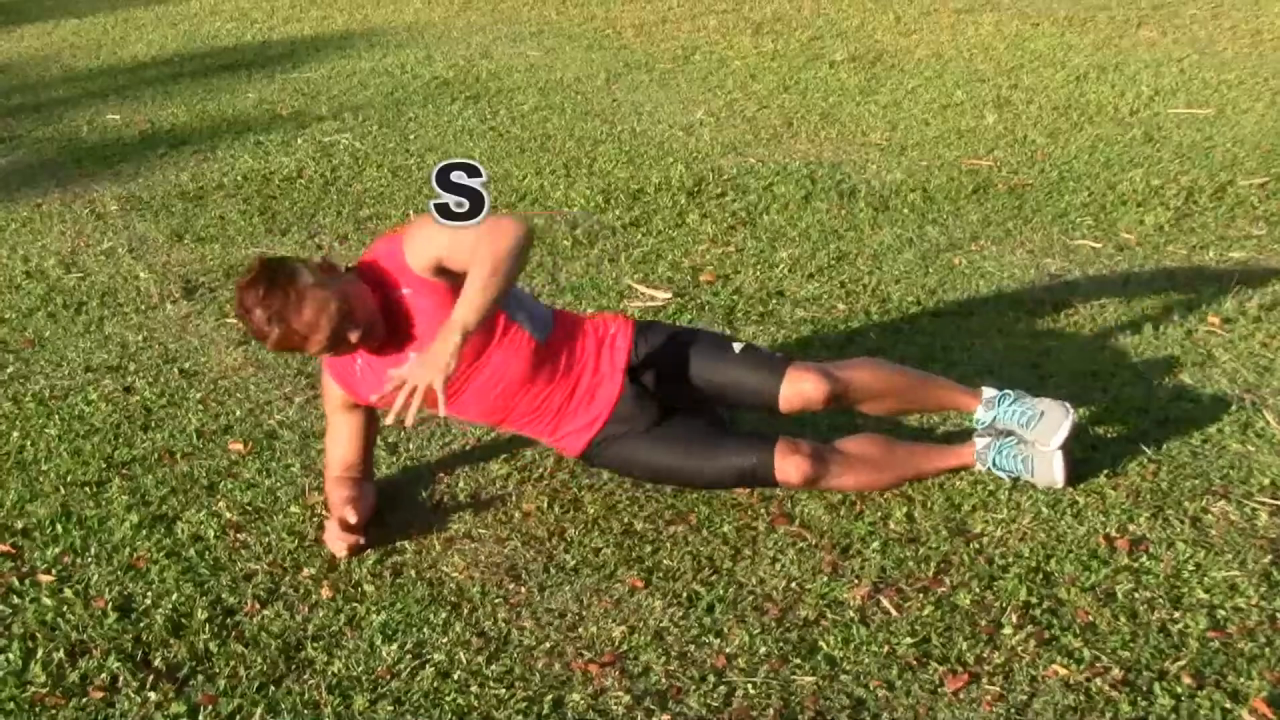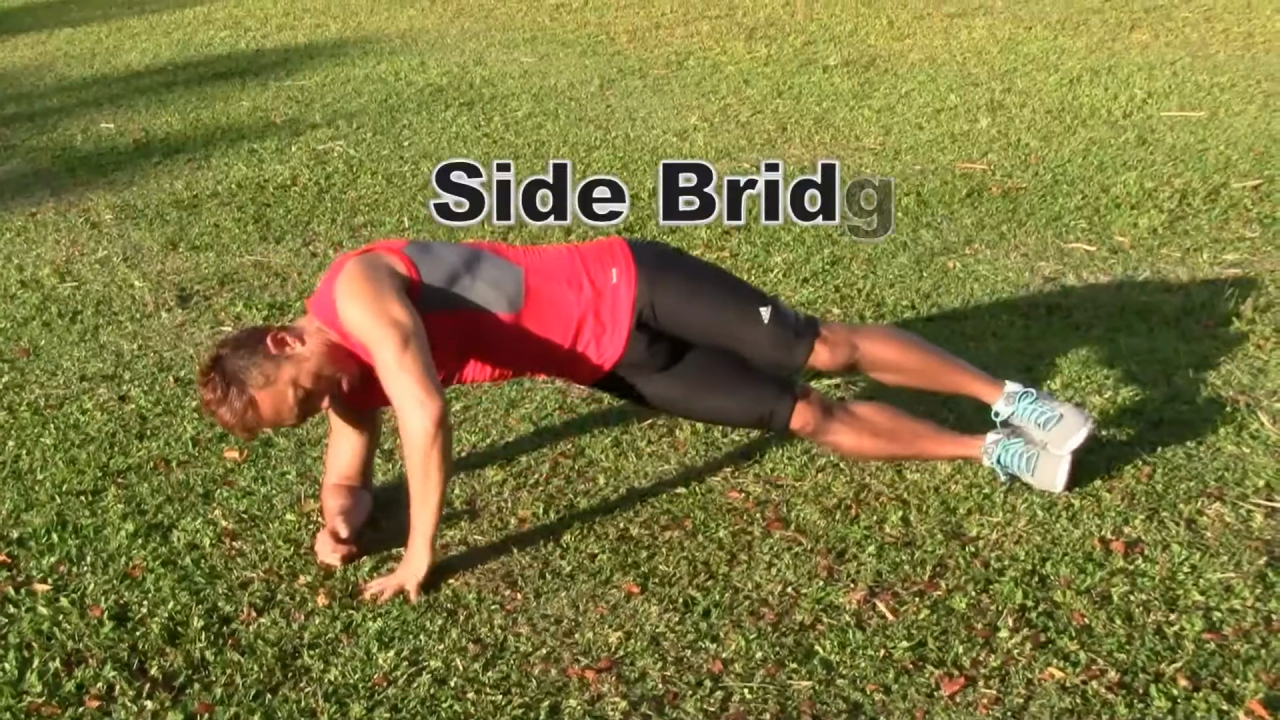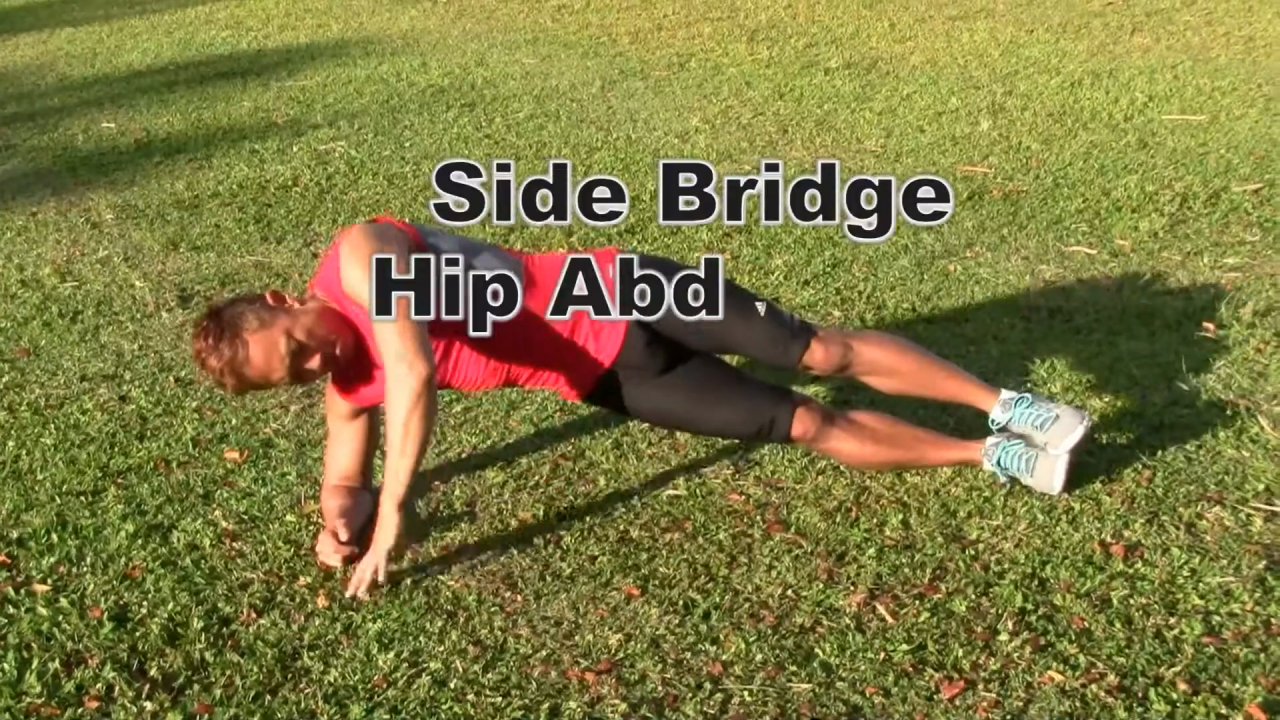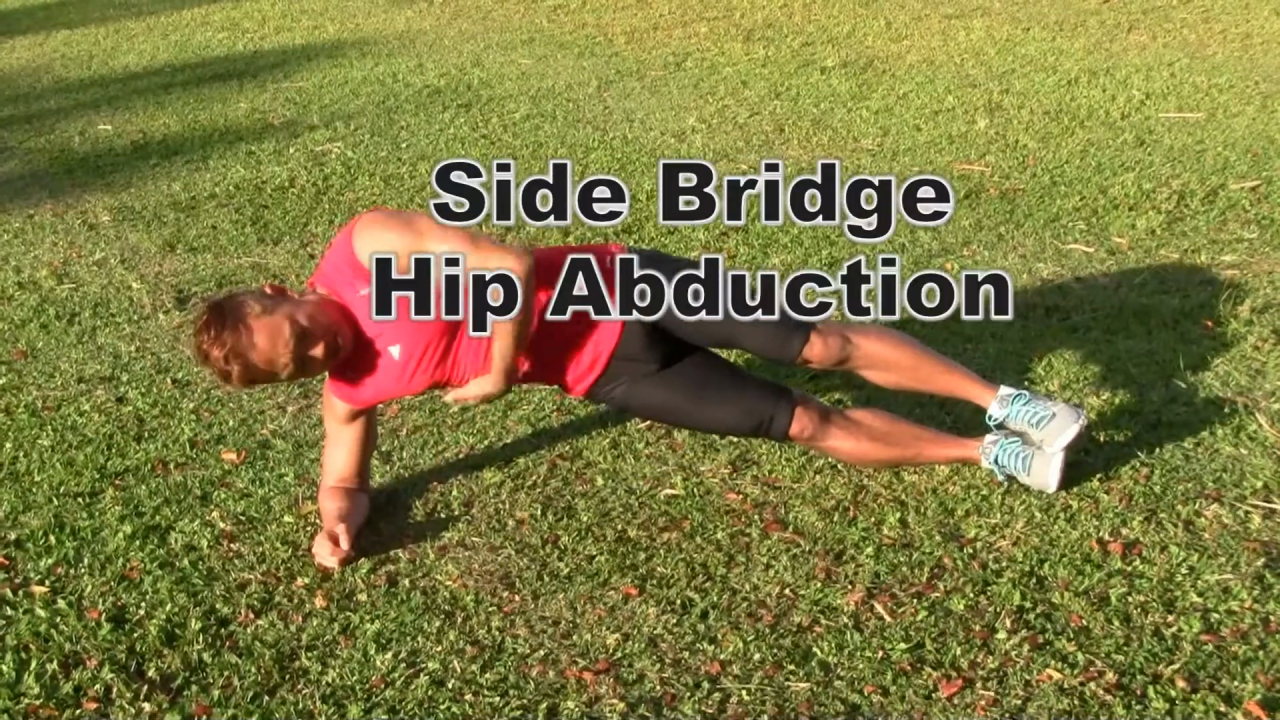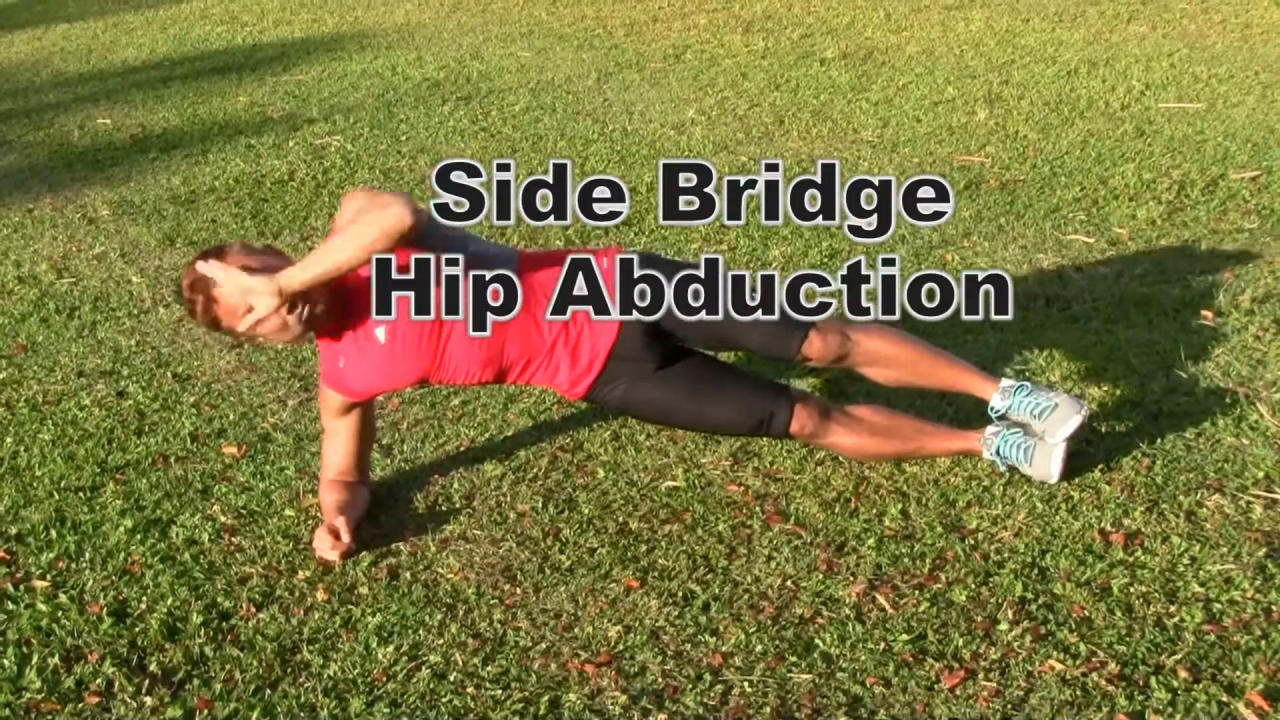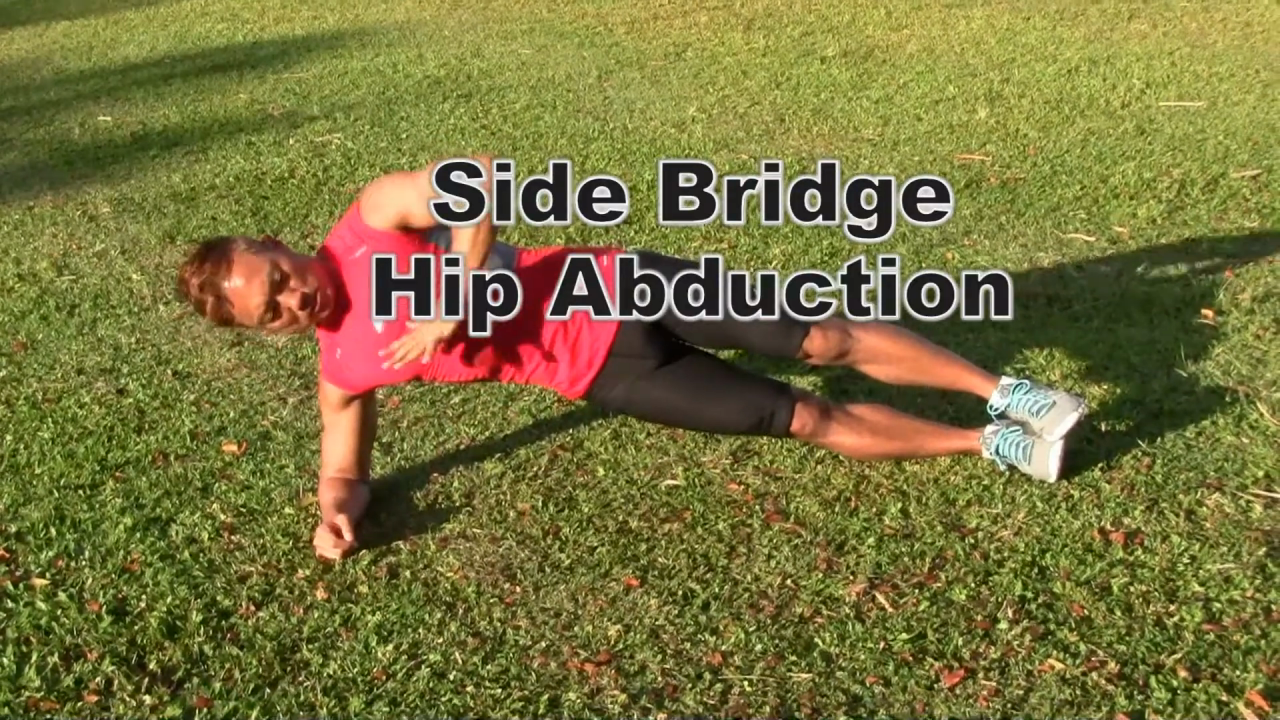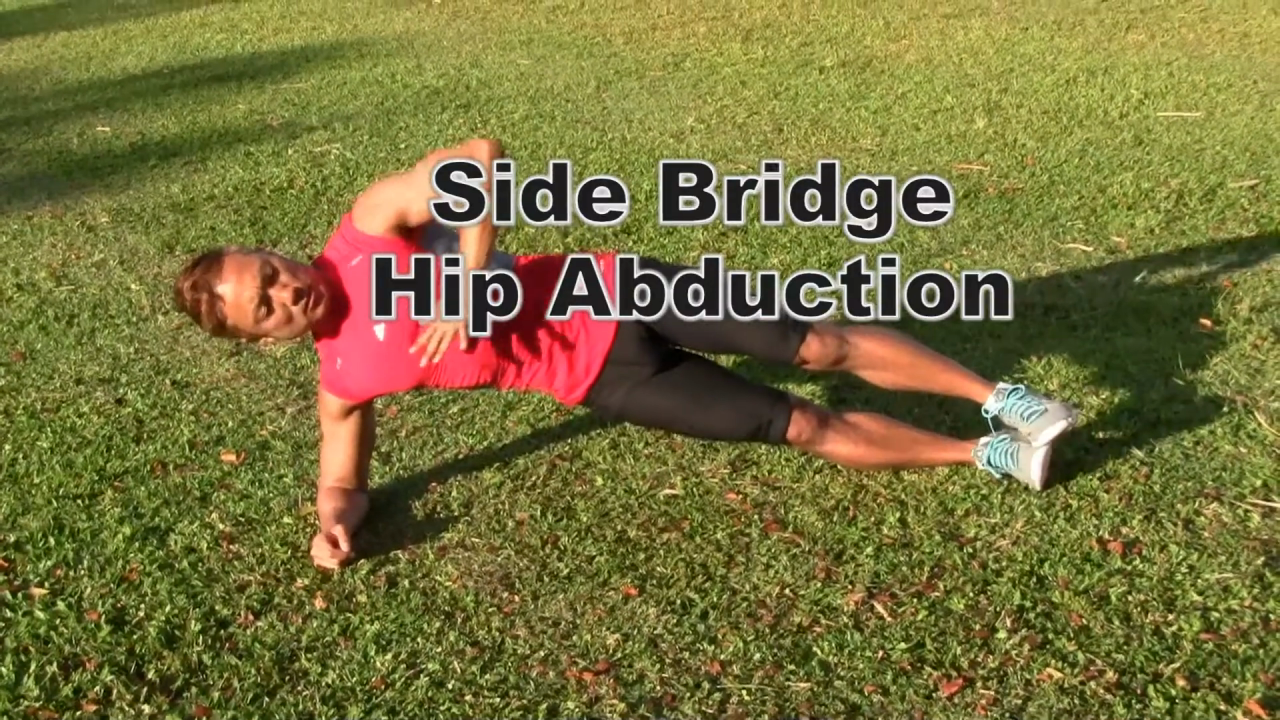
dt=0.5s
person 1, frame 1
left shoulder: (414, 247)
right shoulder: (346, 375)
left elbow: (512, 235)
right elbow: (348, 467)
left wrist: (444, 348)
right wrist: (347, 508)
left hip: (626, 355)
right hip: (603, 435)
left knee: (814, 387)
right knee: (802, 465)
left ankle: (990, 404)
right ankle: (980, 455)
person 1, frame 2
left shoulder: (353, 289)
right shoulder: (351, 387)
left elbow: (426, 417)
right elbow: (346, 481)
left wrist: (422, 553)
right wrist: (337, 524)
left hip: (624, 284)
right hip: (617, 361)
left knee: (827, 350)
right knee: (809, 417)
left ankle: (1006, 397)
right ankle: (988, 451)
person 1, frame 3
left shoulder: (355, 255)
right shoulder: (348, 387)
left elbow: (417, 369)
right elbow: (344, 482)
left wrist: (394, 524)
right wrist: (337, 528)
left hip: (618, 297)
right hip: (600, 385)
left knee: (822, 349)
right knee: (807, 428)
left ankle: (1005, 404)
right ankle: (987, 459)
person 1, frame 4
left shoulder: (366, 244)
right shoulder: (348, 388)
left elbow: (509, 266)
right elbow: (343, 481)
left wrist: (498, 373)
right wrist: (336, 524)
left hip: (620, 291)
right hip: (606, 375)
left knee: (822, 343)
right knee: (806, 425)
left ankle: (999, 401)
right ankle: (989, 455)
person 1, frame 5
left shoulder: (356, 218)
right shoulder: (343, 376)
left elbow: (400, 216)
right elbow: (345, 473)
left wrist: (280, 284)
right wrist: (335, 515)
left hip: (615, 292)
right hip: (604, 376)
left knee: (824, 341)
right knee: (808, 422)
left ankle: (1006, 395)
right ankle: (988, 448)
person 1, frame 6
left shoulder: (373, 215)
right shoulder: (344, 372)
left elbow: (476, 183)
right elbow: (345, 469)
left wrist: (451, 305)
right wrist: (336, 514)
left hip: (617, 288)
right hip: (604, 375)
left knee: (824, 337)
right knee: (807, 419)
left ankle: (1001, 392)
right ankle: (987, 442)
person 1, frame 7
left shoulder: (369, 223)
right shoulder: (343, 380)
left elbow: (482, 156)
right elbow: (343, 477)
left wrist: (469, 284)
right wrist: (334, 522)
left hip: (615, 295)
right hip: (603, 381)
left knee: (822, 344)
right knee: (806, 429)
left ankle: (998, 399)
right ankle: (984, 457)
